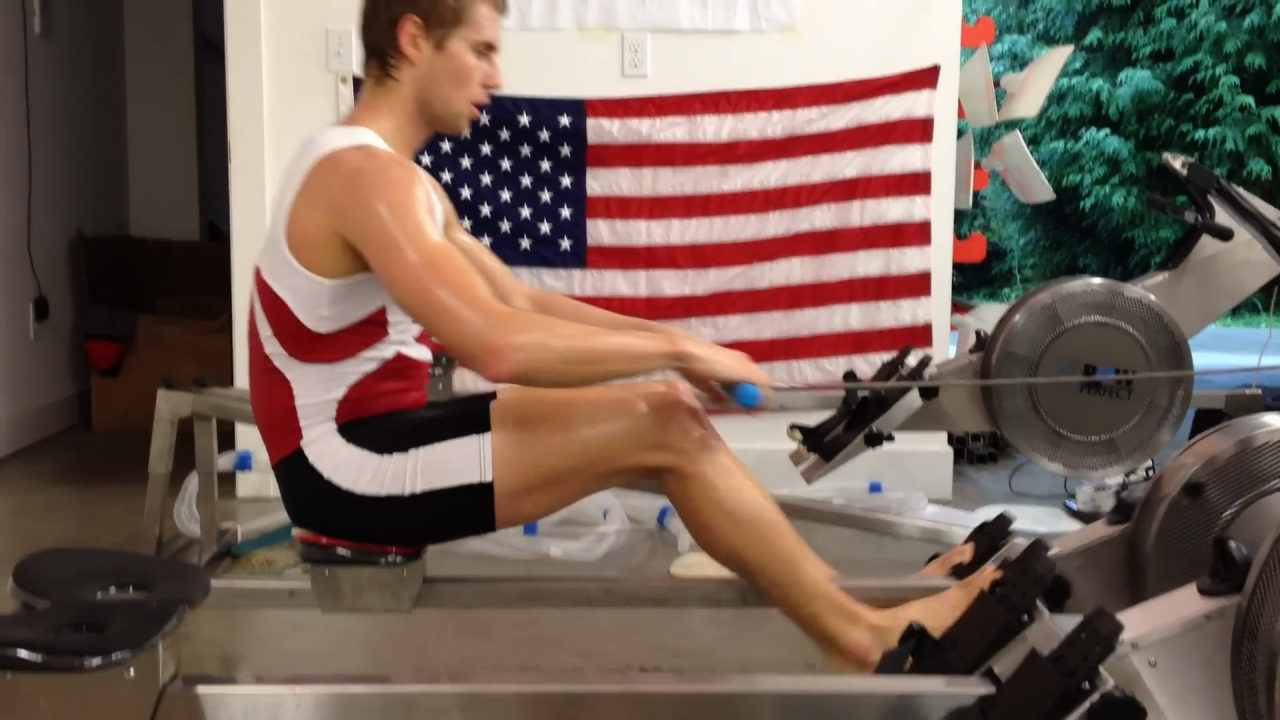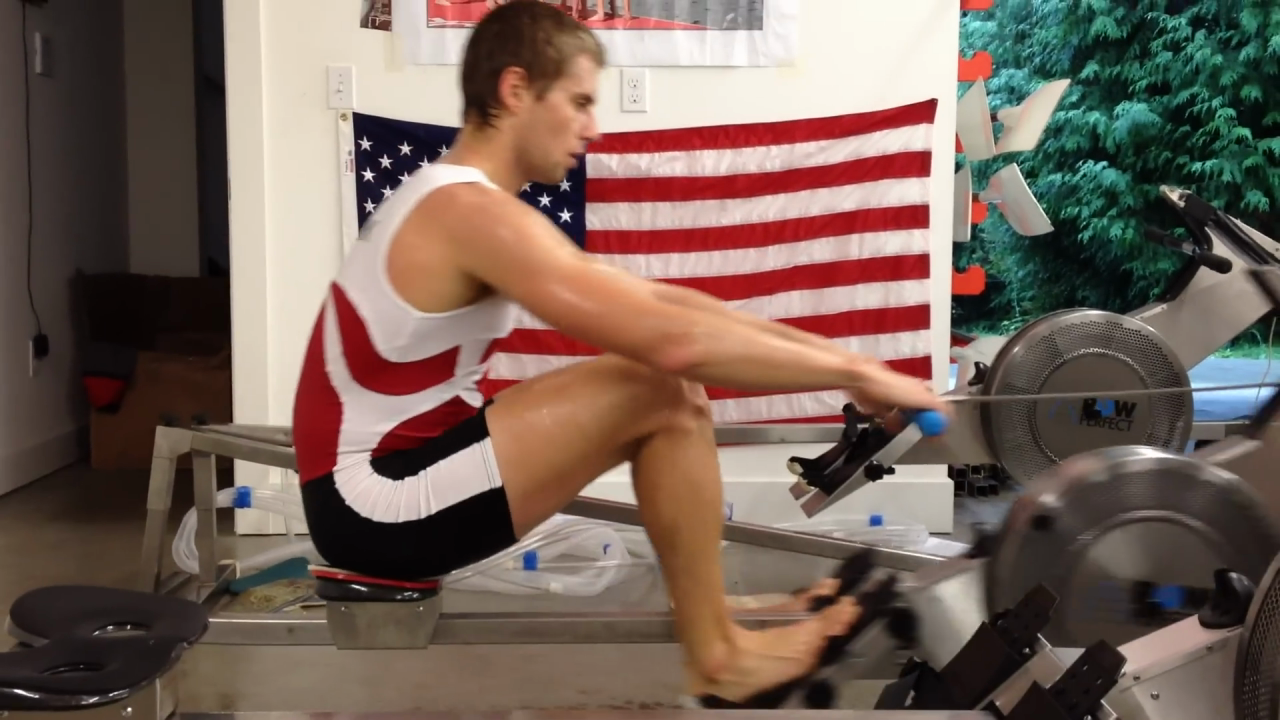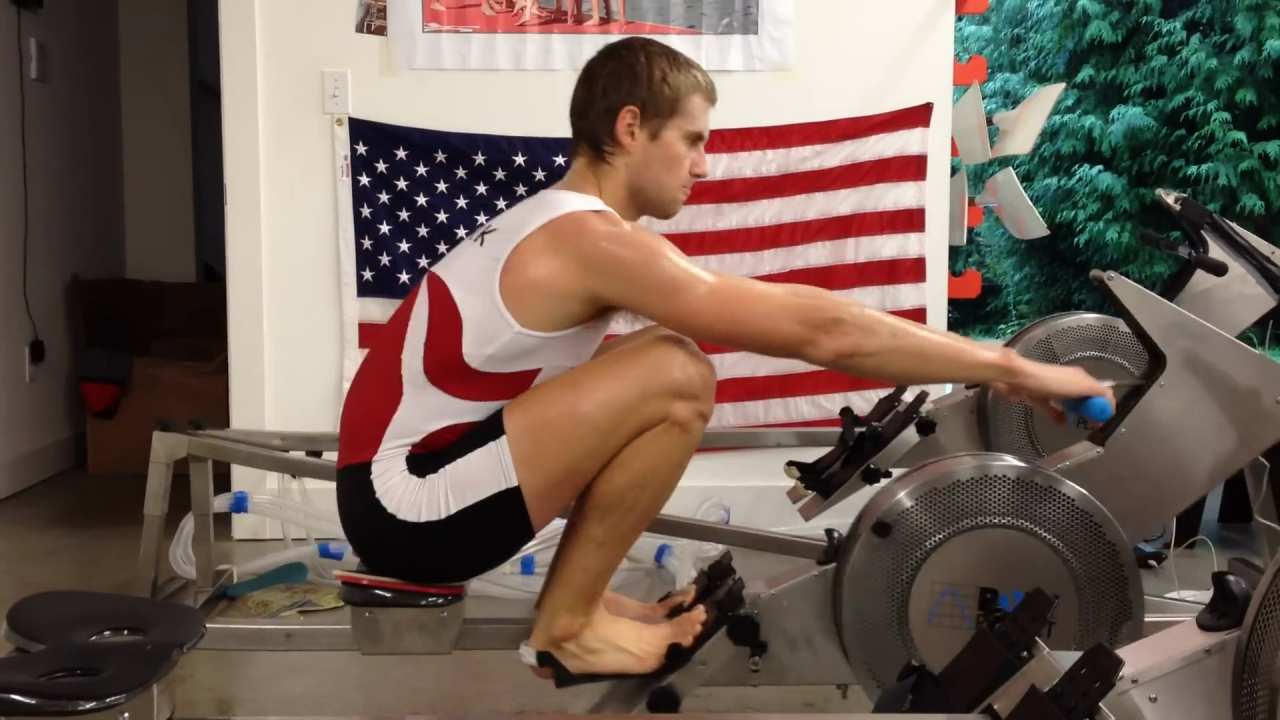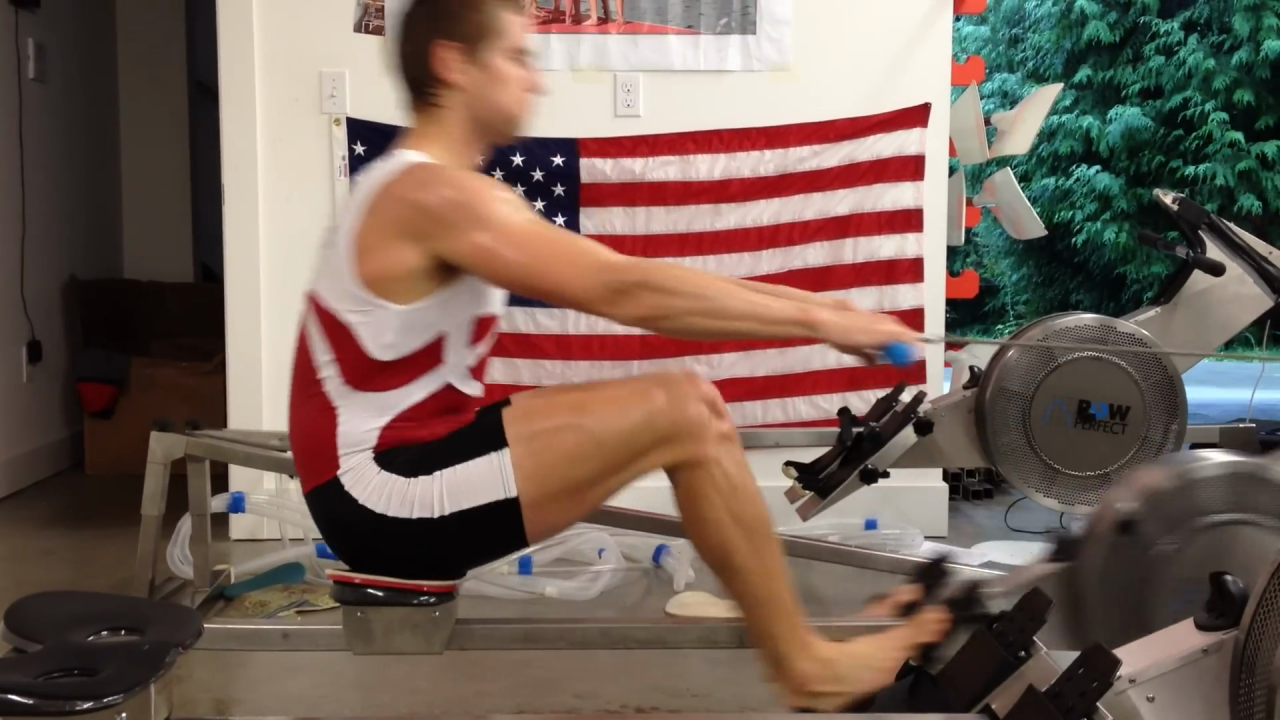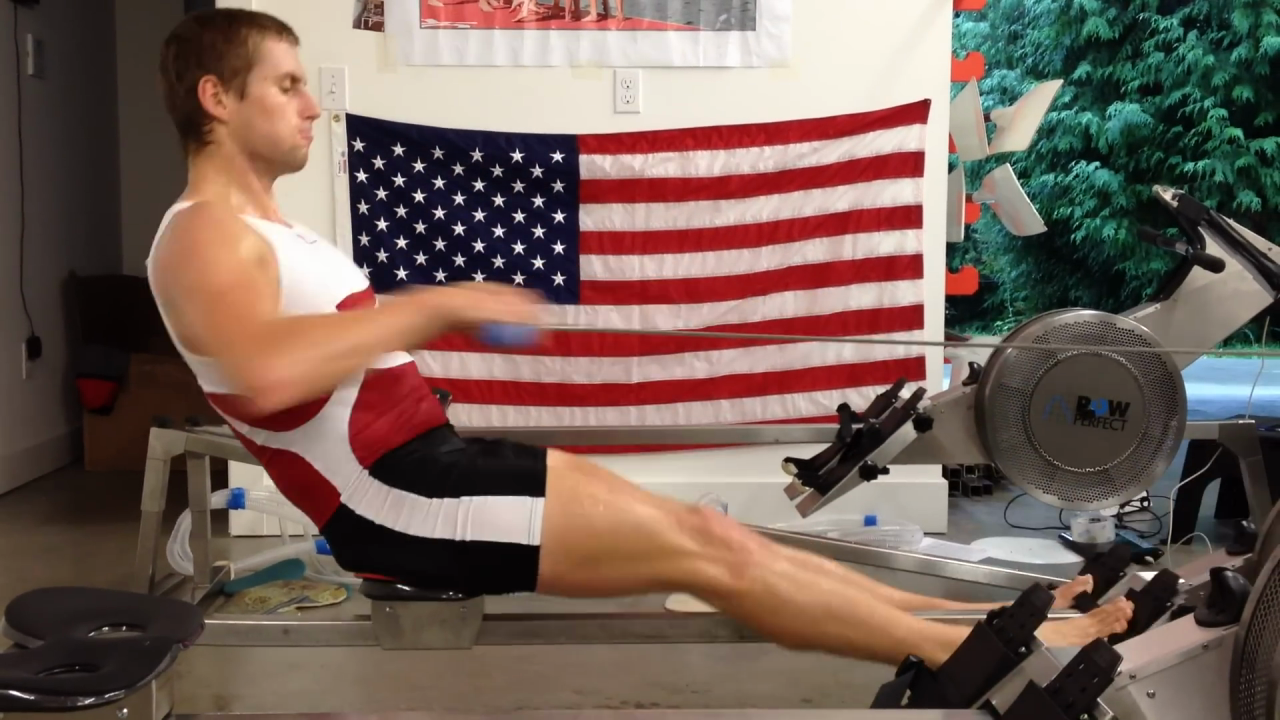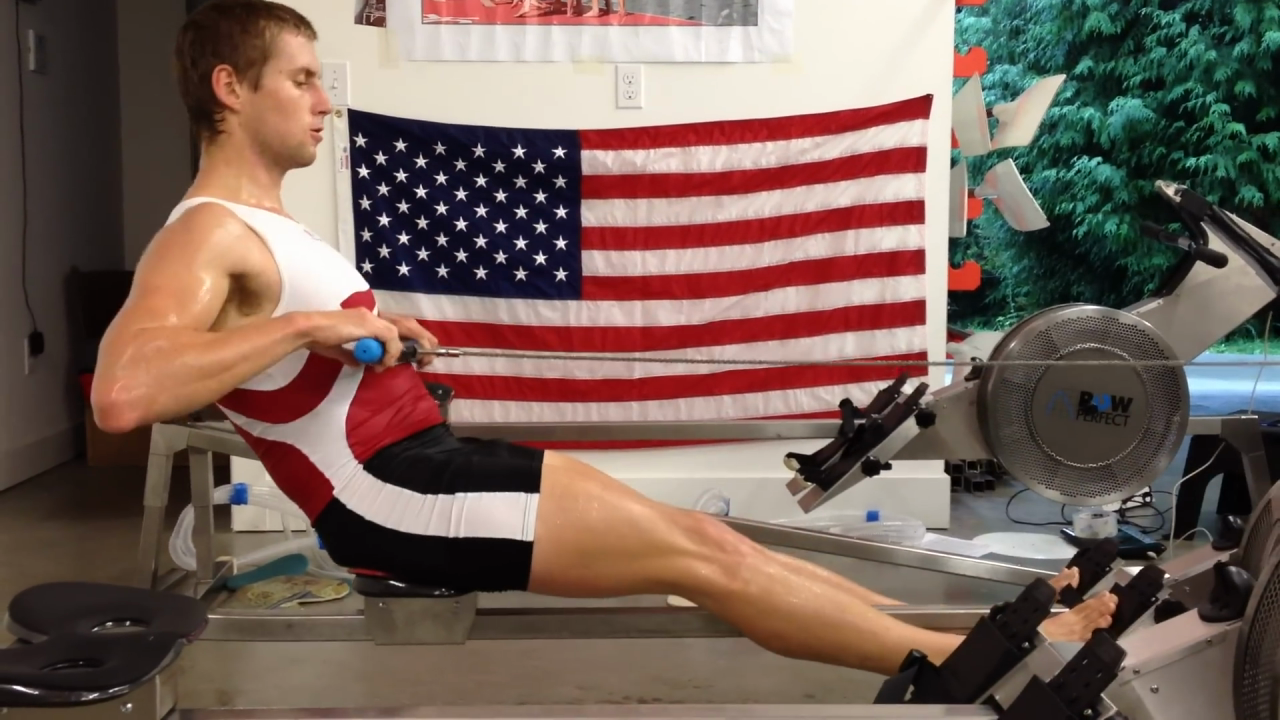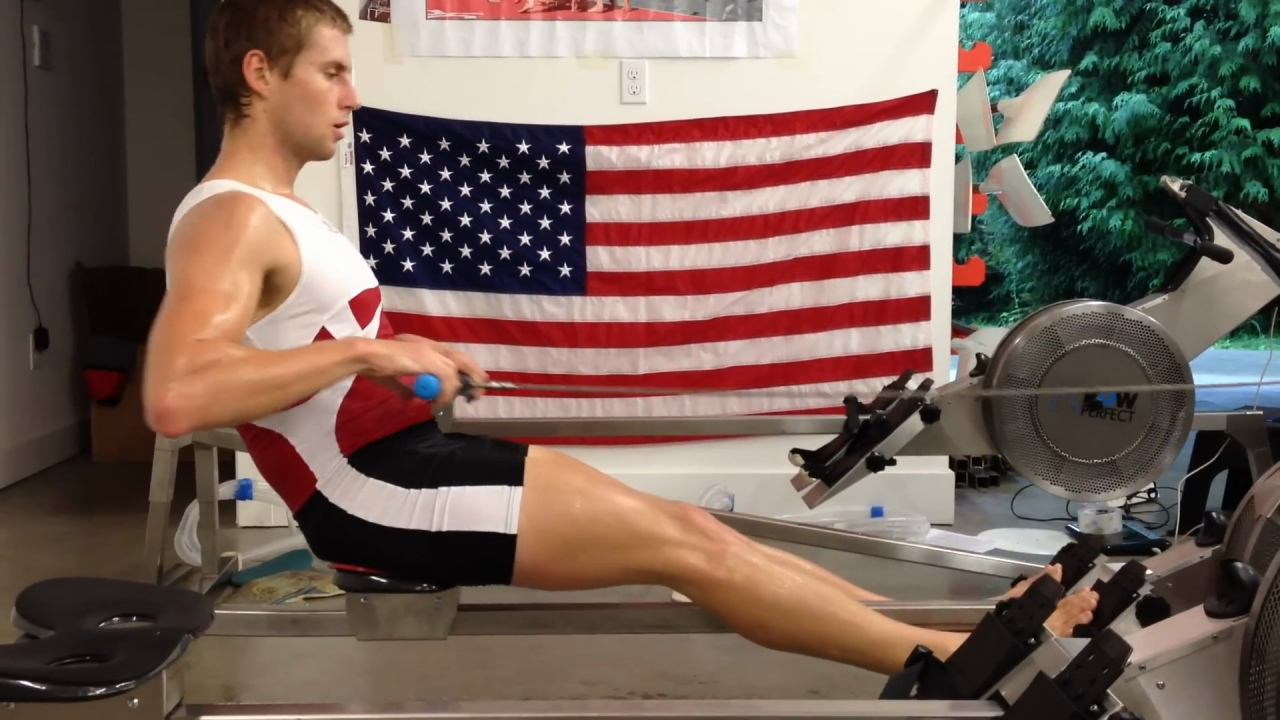
dt=0.4s
person 1, frame 1
left shoulder: (368, 164)
right shoulder: (366, 177)
left elbow: (513, 304)
right elbow: (499, 346)
left wrist: (670, 343)
right wrist: (677, 348)
left hip: (371, 446)
right hip: (350, 475)
left knee: (669, 419)
right knee: (671, 427)
left ankle: (837, 597)
right ankle: (859, 636)
person 1, frame 2
left shoulder: (453, 202)
right shoulder: (472, 214)
left elbow: (652, 302)
right elbow: (673, 341)
left wrist: (826, 351)
right wrist: (853, 371)
left hip: (385, 482)
right hip: (380, 512)
left knee: (644, 384)
right knee: (666, 389)
right ankle: (716, 651)
person 1, frame 3
left shoulder: (562, 224)
right shoulder: (593, 241)
right elbow: (819, 332)
right wrist: (1010, 367)
left hip: (413, 490)
right hip: (409, 512)
left knee: (662, 377)
right knee: (677, 378)
right ankle: (568, 622)
person 1, frame 4
left shoulder: (443, 190)
right shoulder: (428, 195)
left elbow: (616, 278)
right elbow: (625, 290)
left wrist: (782, 300)
right wrist: (816, 321)
left hip: (405, 473)
right hip: (381, 503)
left knee: (683, 410)
right knee: (685, 405)
left ankle: (789, 626)
right ankle: (807, 665)
person 1, frame 5
left shoulder: (257, 227)
right shoulder: (204, 240)
right elbow: (274, 378)
left wrist: (424, 310)
right wrist: (441, 306)
left hip: (433, 469)
right hip: (403, 507)
left knee: (710, 533)
right knee: (709, 553)
left ankle: (976, 622)
person 1, frame 6
left shoulder: (256, 224)
right shoulder: (207, 237)
right elbow: (120, 394)
left wrist: (373, 334)
right wrist: (308, 324)
left hip: (421, 463)
right hip: (394, 500)
left knee: (698, 537)
right knee: (698, 554)
left ankle: (970, 635)
person 1, frame 7
left shoulder: (264, 210)
right shoulder: (232, 219)
right elbow: (173, 398)
left wrist: (401, 360)
right wrist: (367, 352)
left hip: (394, 460)
right hip: (370, 492)
left knee: (682, 526)
right knee: (683, 541)
left ankle: (944, 630)
right ankle: (961, 659)
